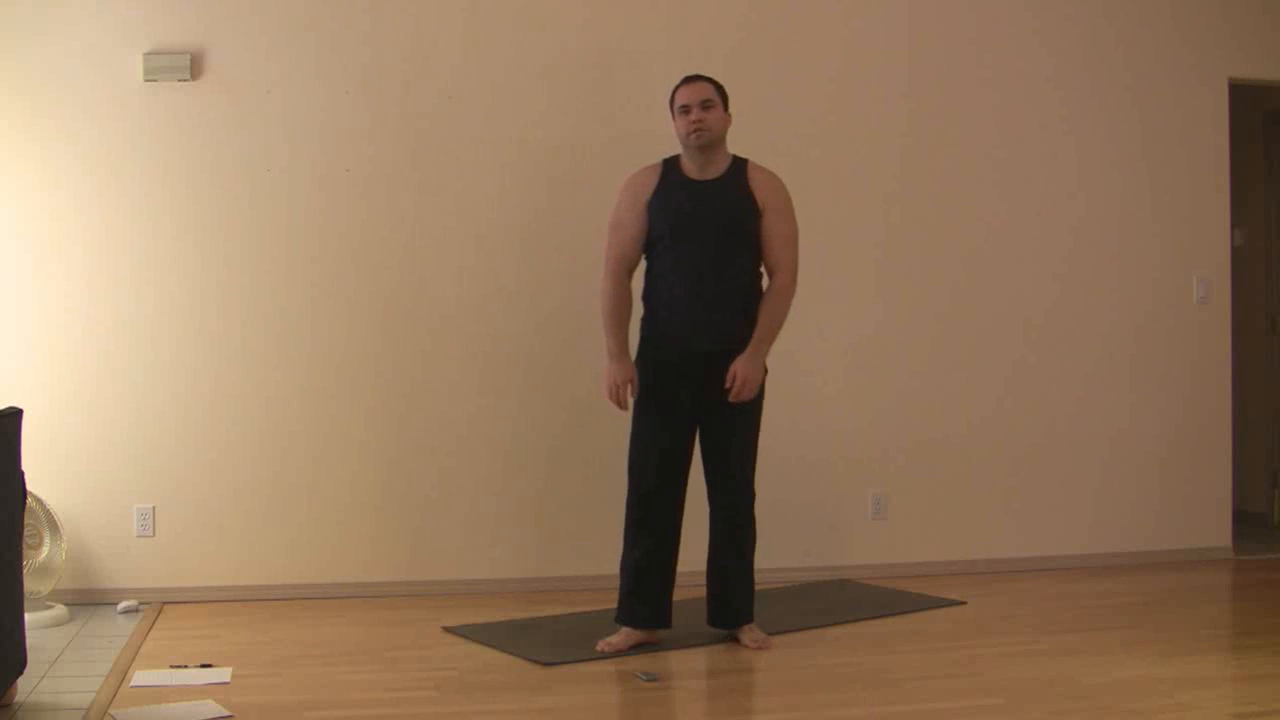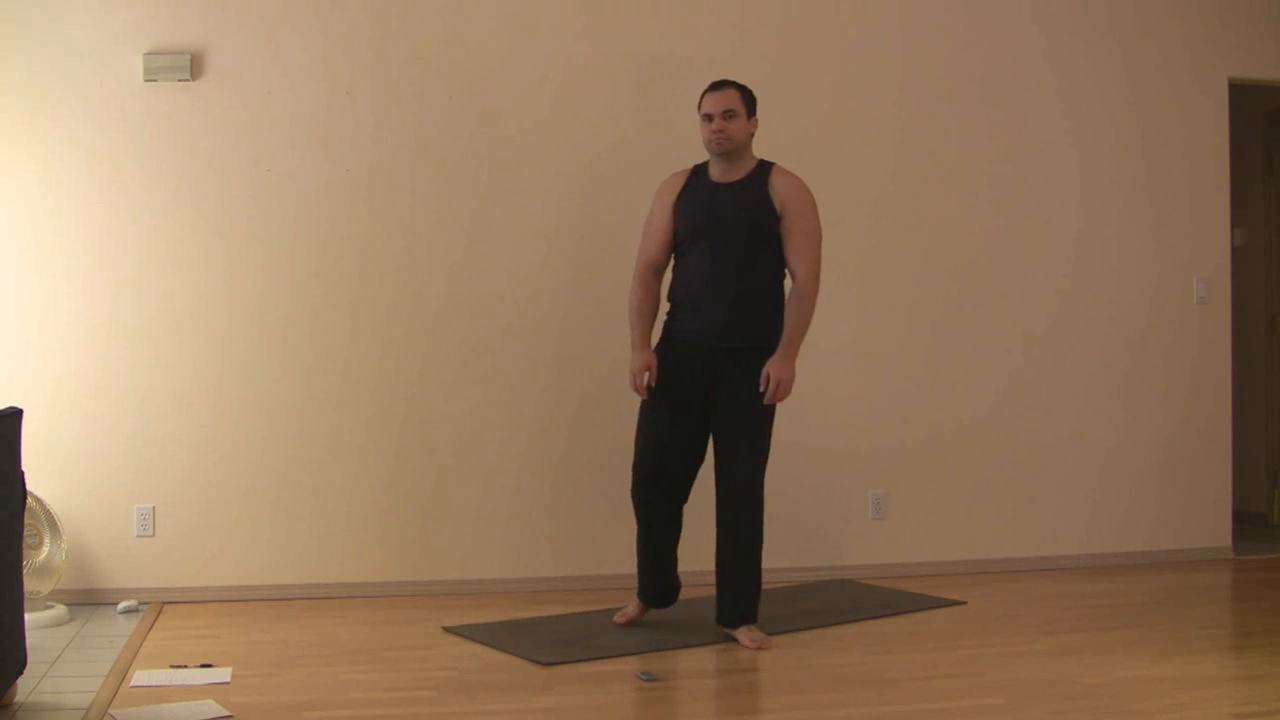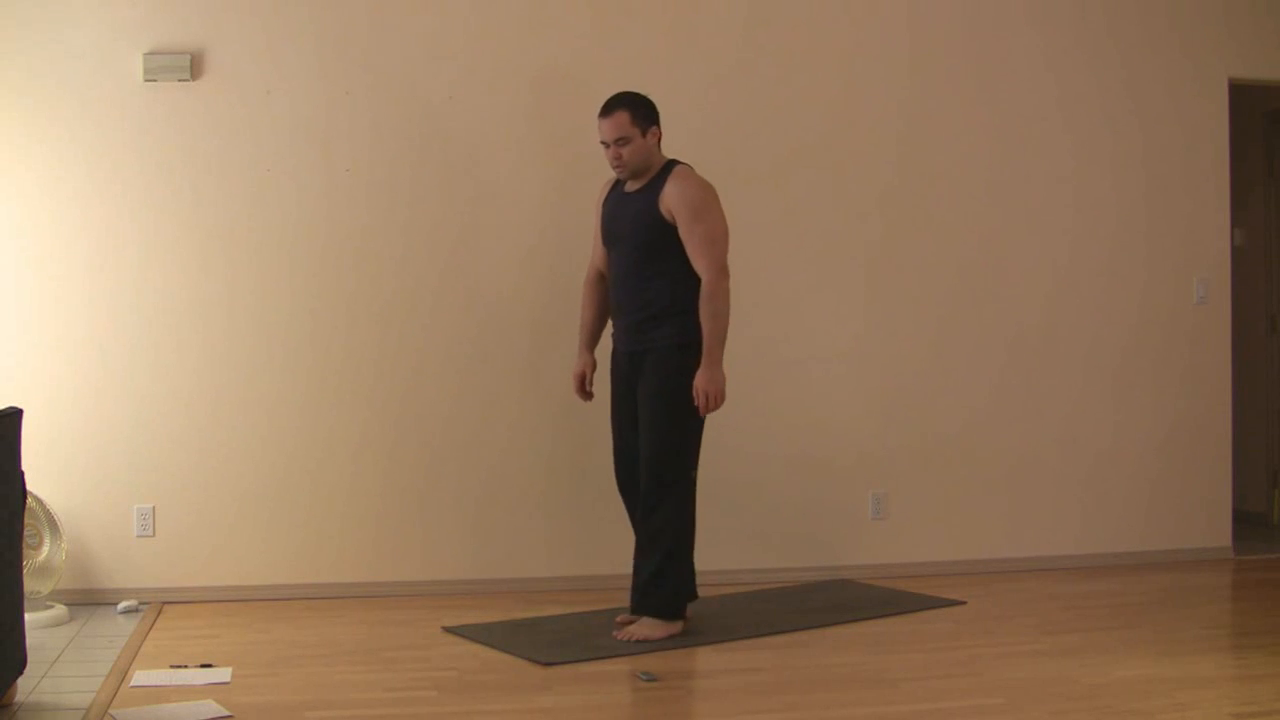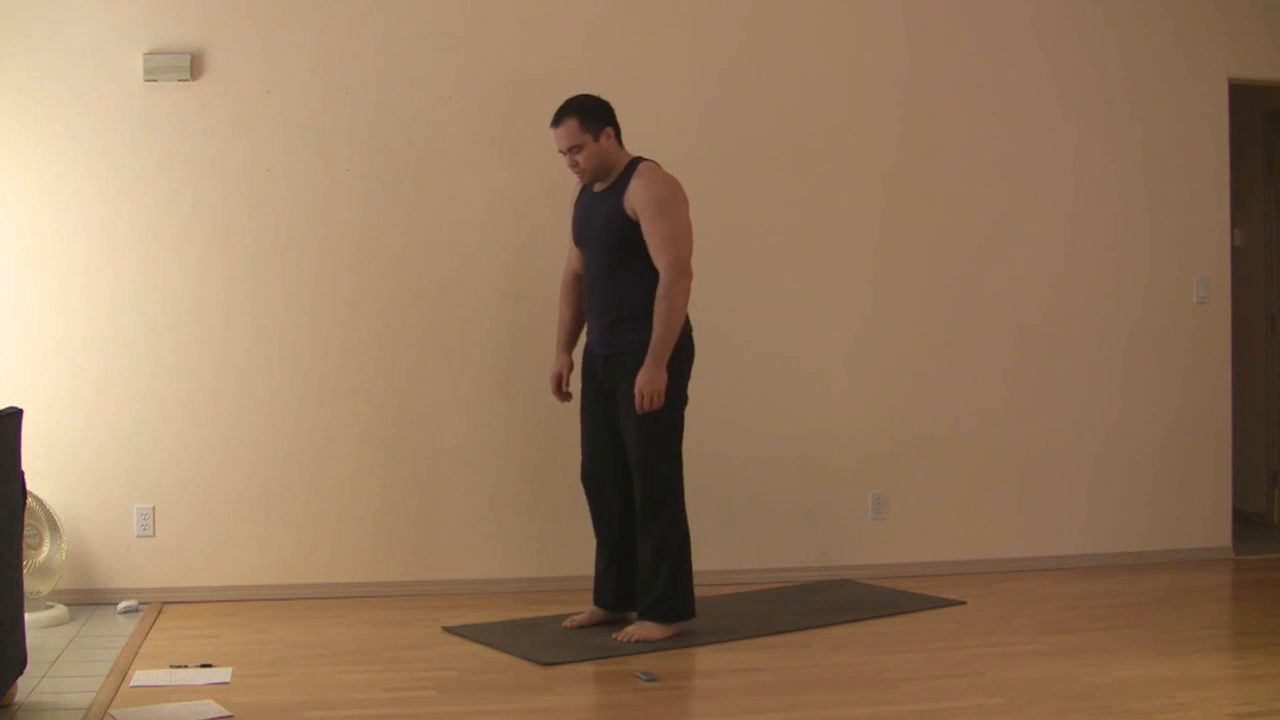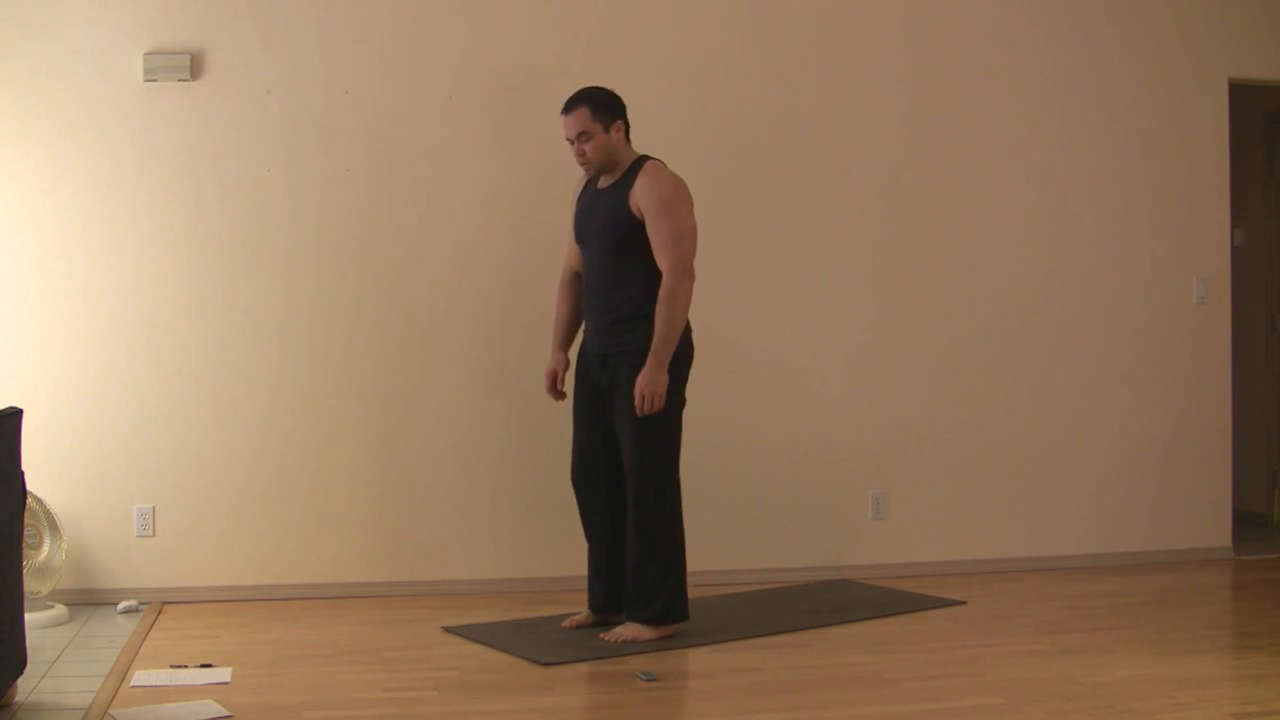
dt=1s
person 1, frame 1
left shoulder: (762, 187)
right shoulder: (645, 185)
left elbow: (782, 277)
right elbow: (616, 273)
left wrist: (755, 353)
right wrist: (616, 356)
left hip: (735, 363)
right hip: (663, 361)
left knee: (734, 490)
right knee: (651, 489)
left ankle: (736, 614)
right ankle: (640, 617)
person 1, frame 2
left shoulder: (784, 189)
right shoulder: (677, 188)
left elbow: (806, 276)
right elbow: (648, 269)
left wrist: (787, 354)
right wrist: (640, 345)
left hip: (749, 359)
right hip: (680, 354)
left knee: (741, 488)
right knee: (655, 475)
left ankle: (739, 613)
right ankle: (653, 591)
person 1, frame 3
left shoulder: (685, 189)
right shoulder: (610, 194)
left elbow: (714, 276)
right elbow: (599, 275)
left wrist: (712, 362)
right wrist: (586, 349)
left hip: (676, 352)
right hip: (630, 352)
left knee: (663, 477)
right knee: (633, 477)
left ankle: (663, 608)
right ankle: (658, 595)
person 1, frame 4
left shoulder: (650, 187)
right shoulder: (585, 194)
left elbow: (675, 275)
right elbow: (575, 276)
left wrist: (657, 363)
right wrist: (564, 351)
left hip: (649, 357)
right hip: (602, 355)
left knee: (654, 481)
right knee: (602, 478)
left ankle: (665, 609)
right ankle: (616, 597)
person 1, frame 5
left shoulder: (656, 185)
right shoulder: (588, 189)
left elbow: (677, 277)
right elbow: (574, 273)
left wrist: (658, 365)
right wrist: (559, 348)
left hip: (645, 358)
right hip: (597, 356)
left knee: (648, 483)
right knee: (592, 477)
left ankle: (656, 612)
right ankle: (608, 599)
